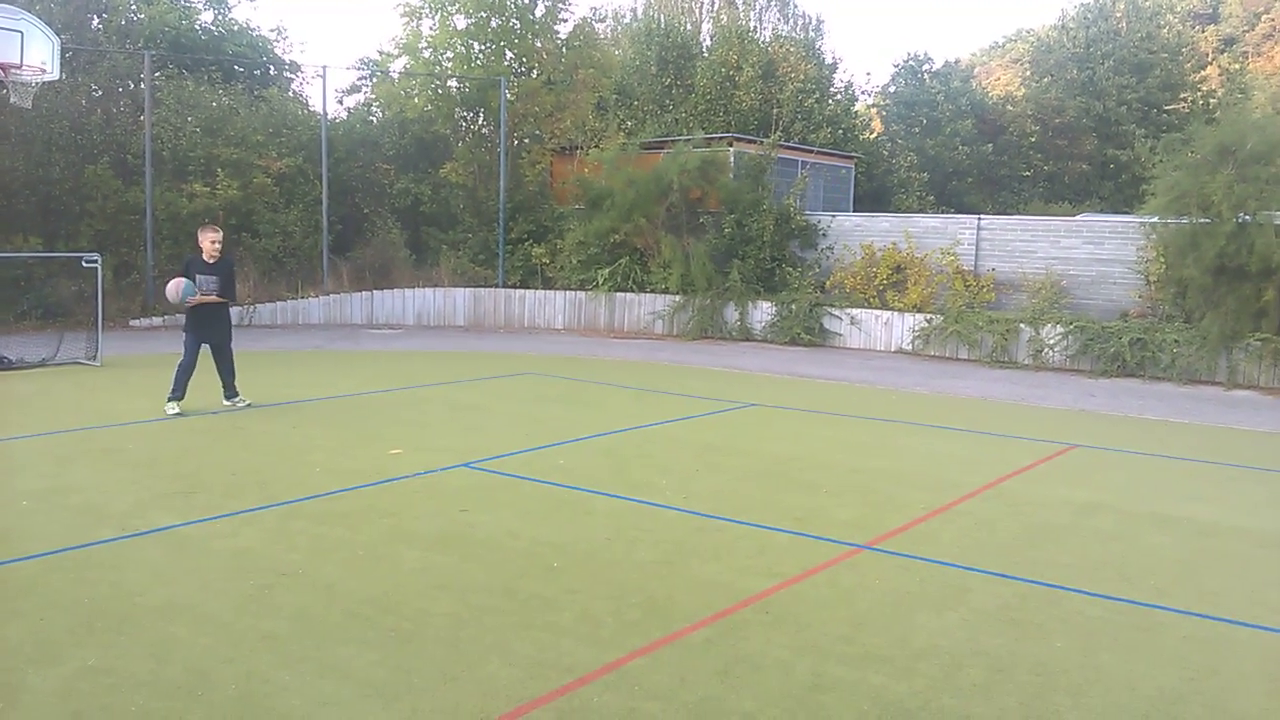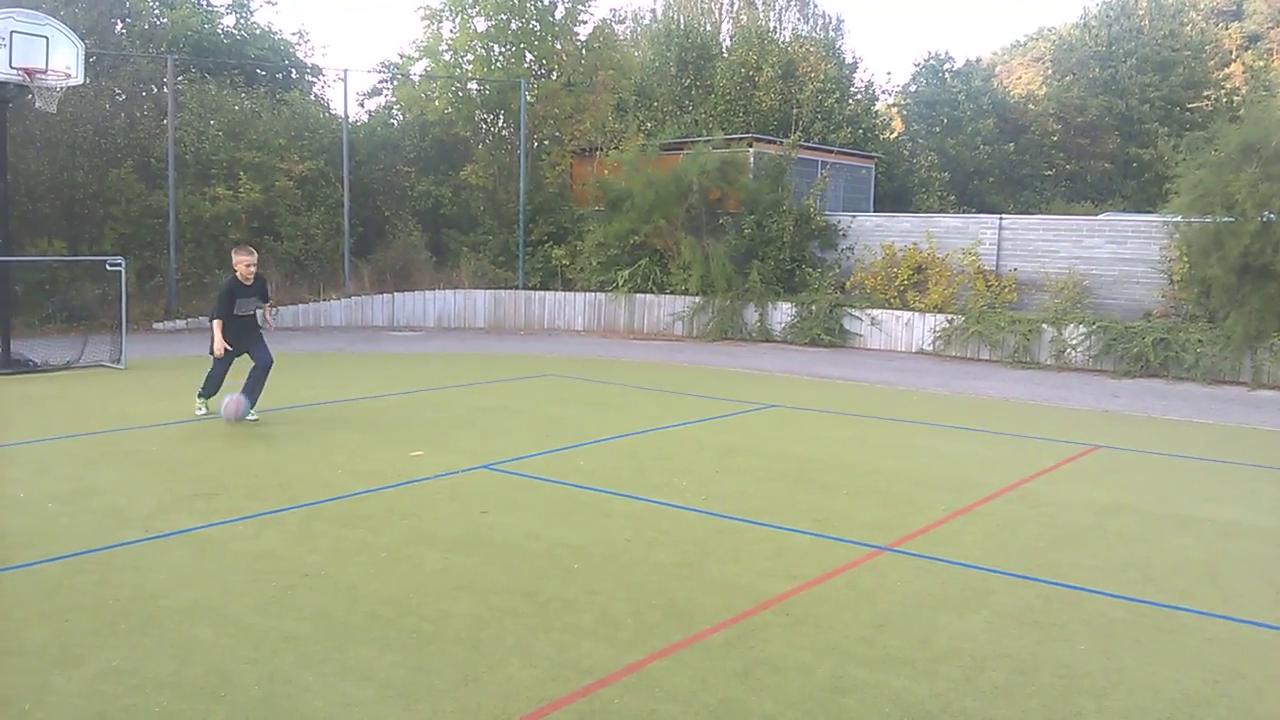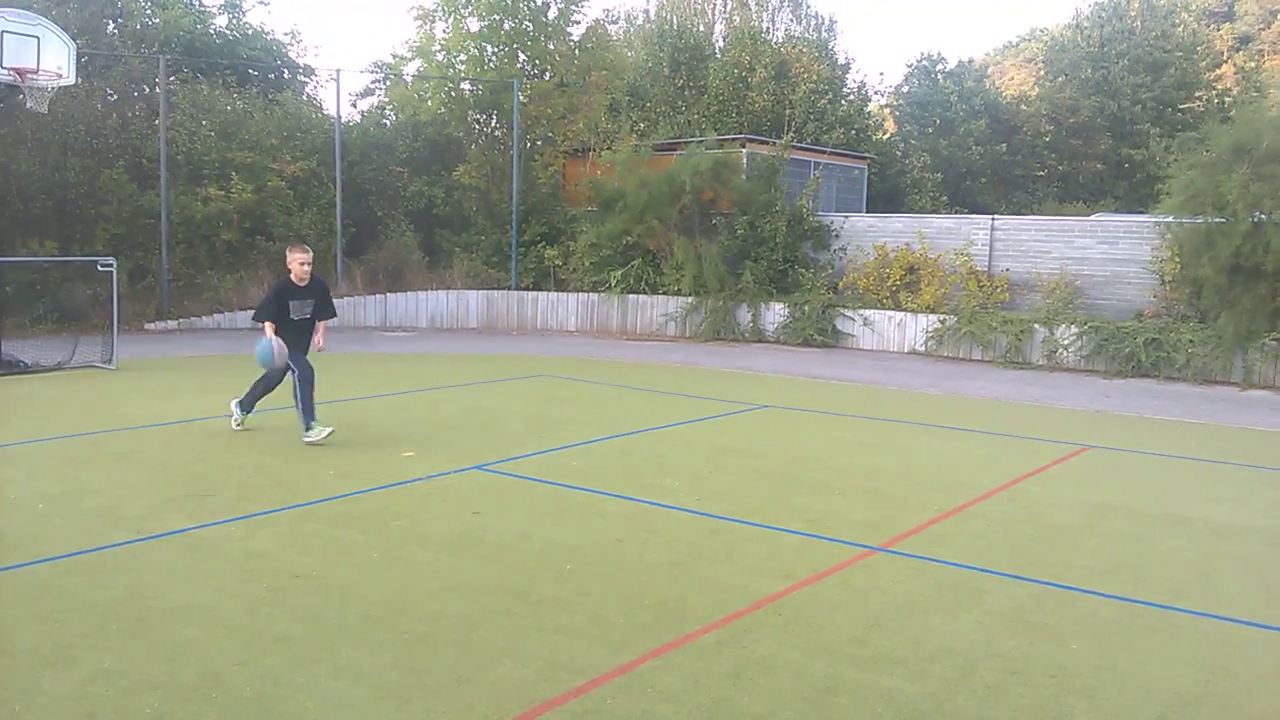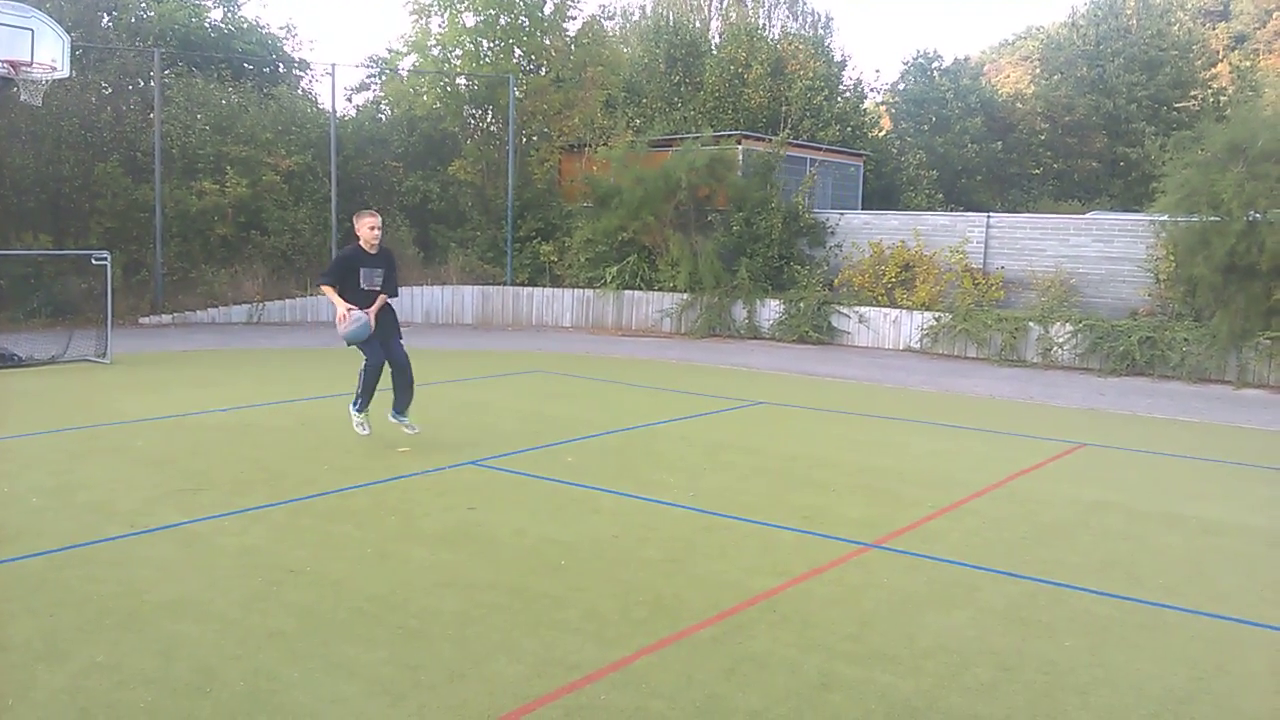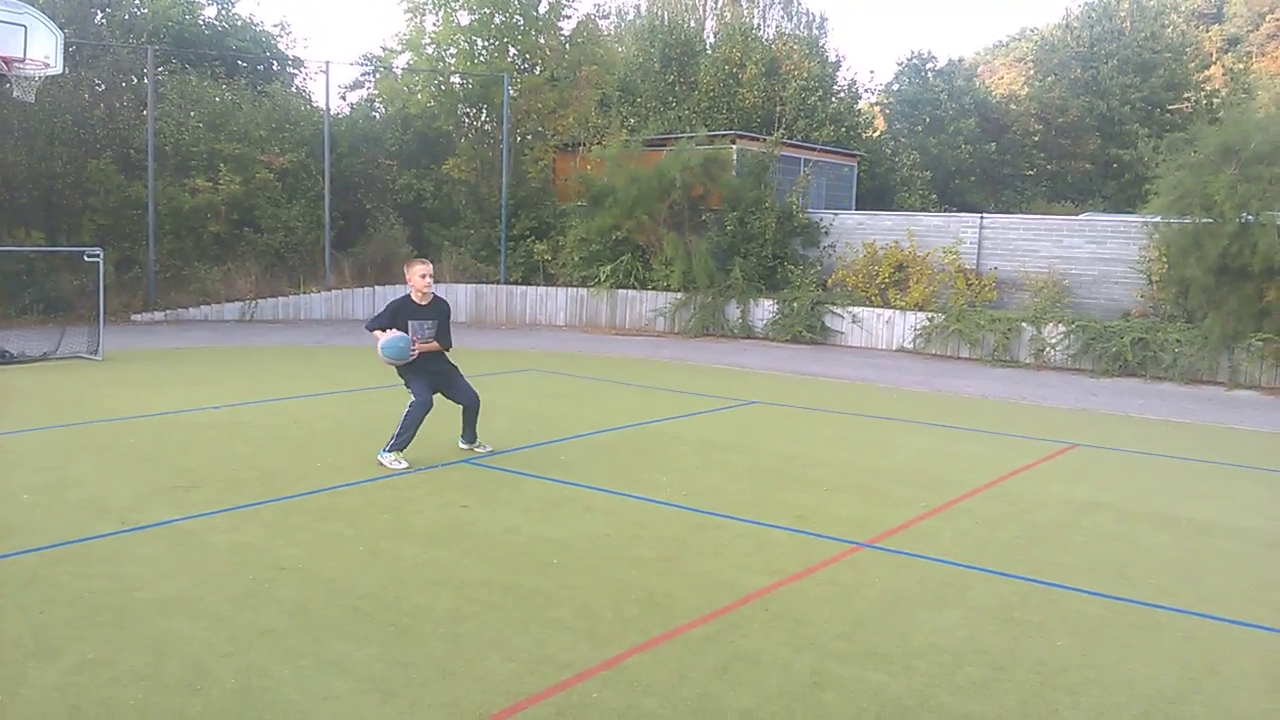
dt=0.4s
person 1, frame 1
left shoulder: (226, 265)
right shoulder: (191, 264)
left elbow: (228, 296)
left wrist: (203, 299)
left hip: (218, 321)
right hip: (195, 322)
left knee: (225, 359)
right knee: (189, 360)
left ankle: (231, 395)
right ankle: (173, 400)
person 1, frame 2
left shoulder: (260, 281)
right shoulder: (229, 287)
right elbow: (217, 315)
left wrist: (267, 313)
right wrist: (218, 339)
left hip: (251, 331)
right hip: (231, 332)
left knee: (265, 362)
right knee: (220, 370)
left ankle: (246, 406)
right ankle: (202, 397)
person 1, frame 3
left shoulder: (319, 286)
right shoulder: (281, 287)
left elbow: (324, 315)
right elbow: (268, 317)
left wrist: (320, 334)
right wrist: (271, 336)
left hip: (304, 339)
right hip: (285, 338)
left knee: (275, 377)
right knee: (304, 372)
left ankle: (241, 406)
right ankle: (310, 428)
person 1, frame 4
left shoulder: (386, 256)
right shoulder: (348, 256)
left elbow: (387, 290)
right elbow: (326, 284)
left wrist: (375, 309)
right wrist: (339, 303)
left hip: (381, 315)
left knee: (401, 361)
right knee: (374, 358)
left ankle: (399, 412)
right ankle: (359, 408)
person 1, frame 5
left shoulder: (441, 306)
right shoulder: (399, 307)
left elbow: (441, 343)
right elbow: (373, 326)
left wrist: (421, 348)
right wrist: (383, 335)
left hip: (436, 363)
right hip: (411, 366)
left knee: (470, 398)
right knee: (422, 401)
left ankle: (469, 439)
right ankle: (390, 452)
